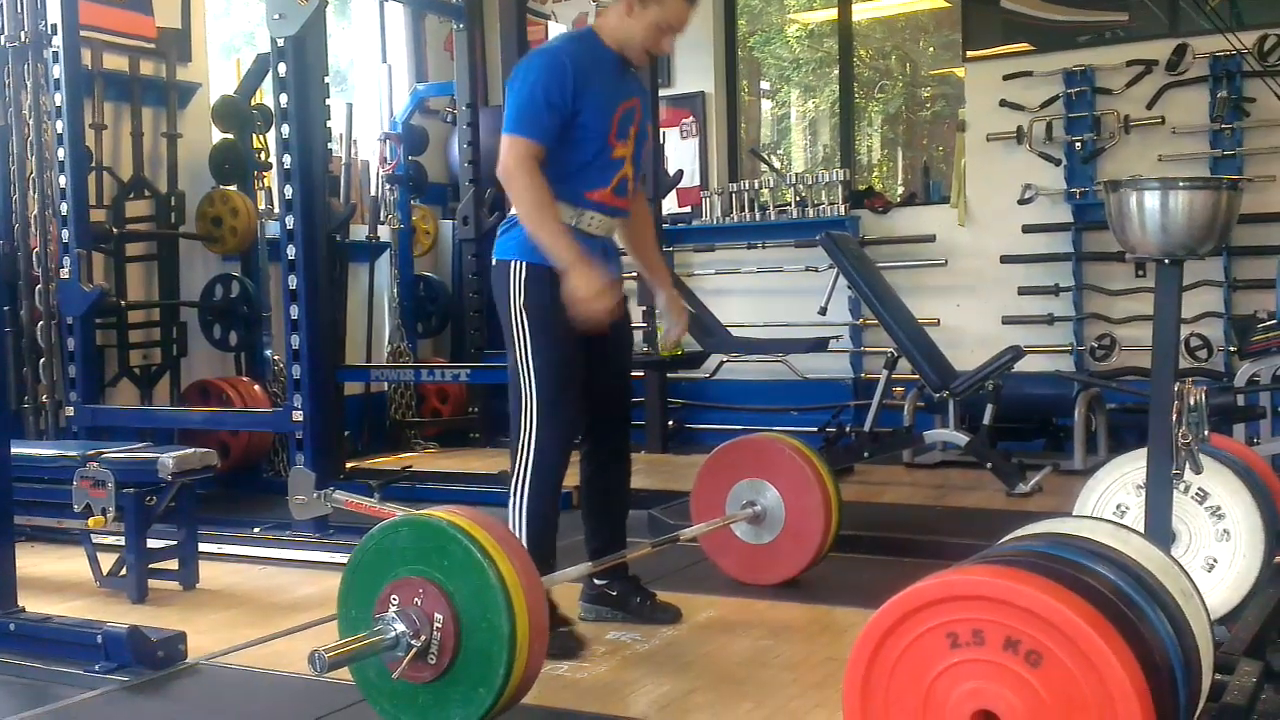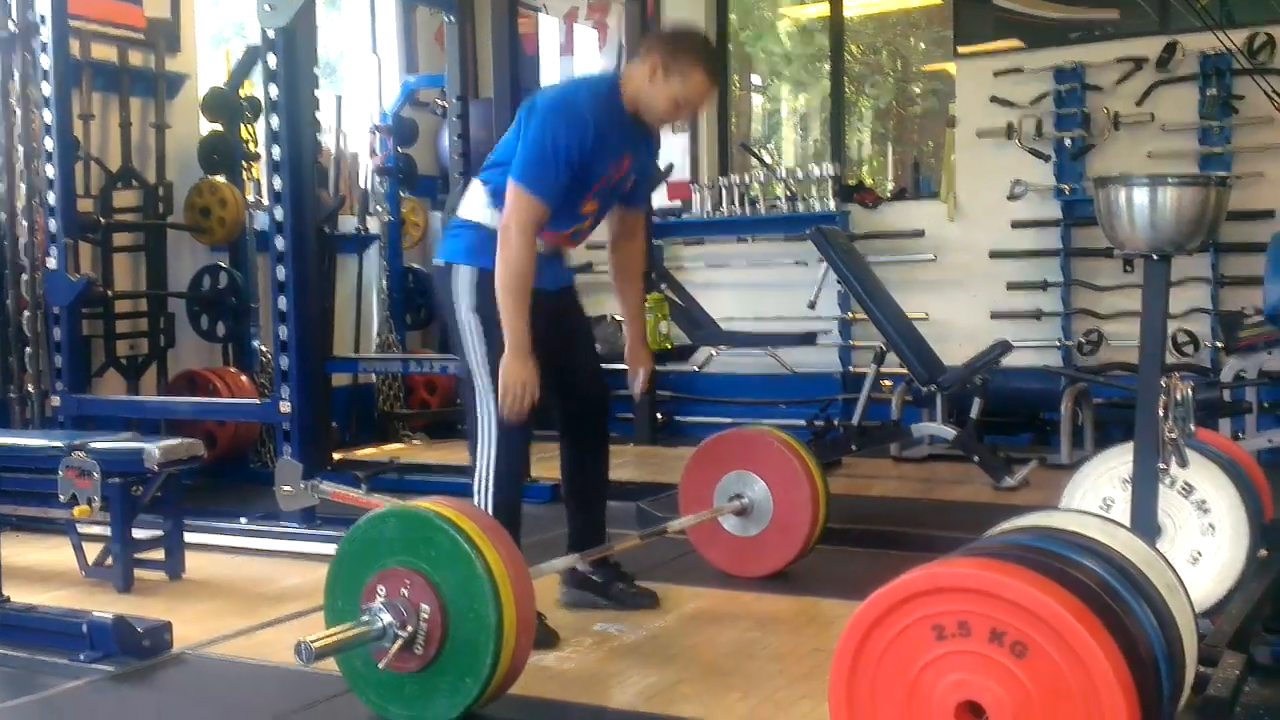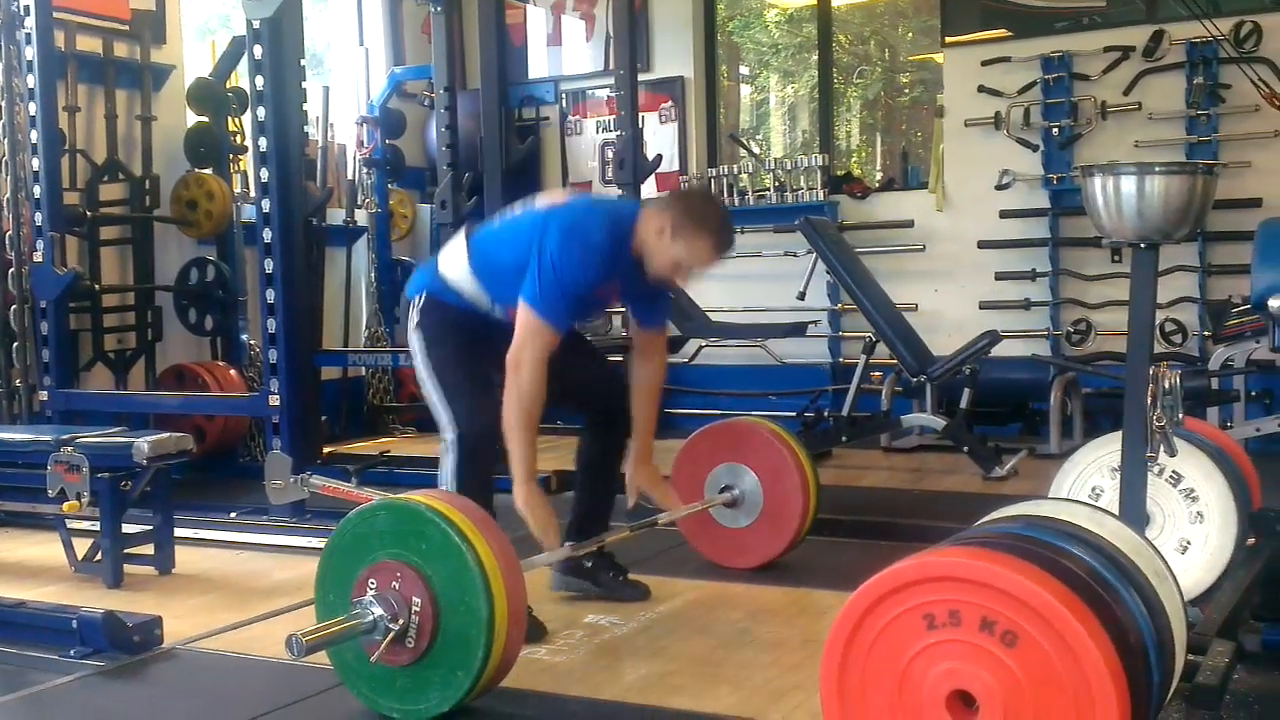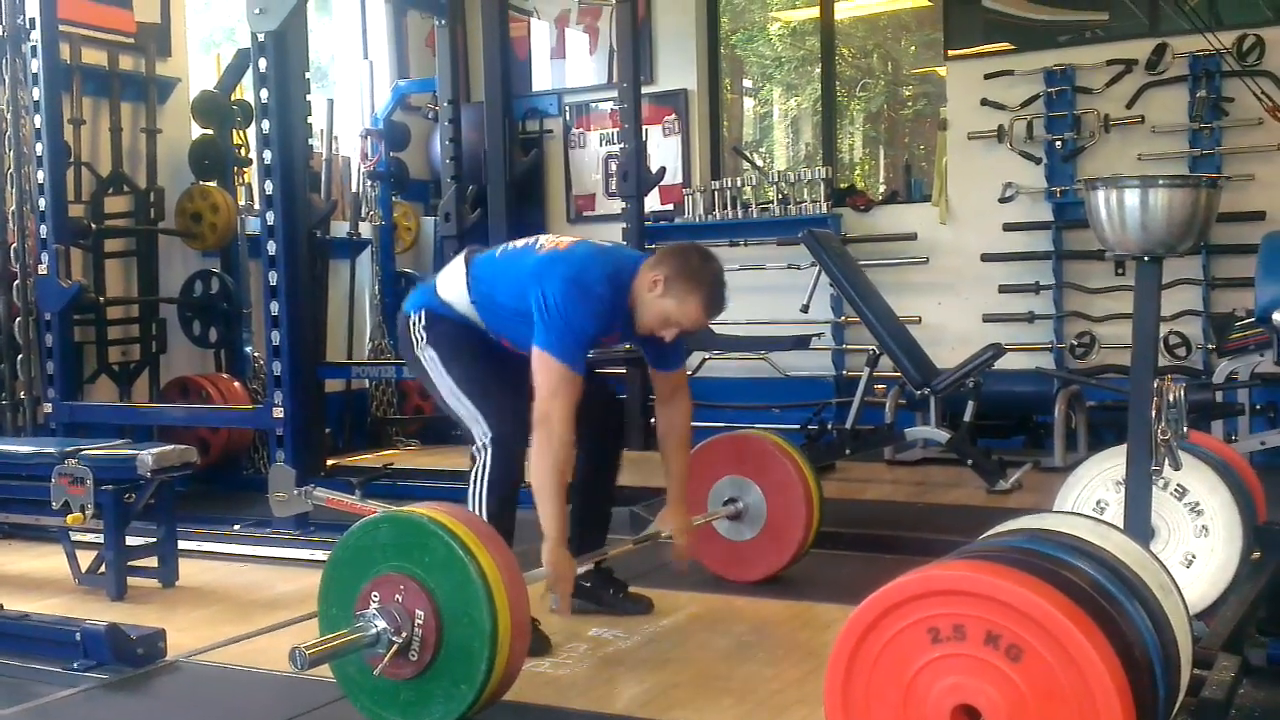
dt=0.3s
person 1, frame 1
left shoulder: (633, 86)
right shoulder: (558, 63)
right elbow: (515, 167)
left wrist: (662, 284)
right wrist: (573, 266)
left hip: (597, 272)
right hip: (541, 267)
left knee: (610, 432)
right knee: (549, 429)
left ankle: (608, 581)
person 1, frame 2
left shoulder: (641, 133)
right shoulder: (569, 112)
left elbow: (627, 236)
right elbow: (516, 230)
left wrist: (636, 335)
right wrist: (516, 350)
left hip: (546, 271)
right hip: (481, 264)
left knee: (589, 407)
right knee: (505, 418)
left ankle: (589, 570)
person 1, frame 3
left shoulder: (648, 255)
right shoulder: (580, 238)
left elbow: (647, 356)
right elbow: (524, 364)
left wrist: (641, 459)
right wrist: (526, 486)
left hip: (511, 316)
right hip: (445, 305)
left knee: (608, 401)
right knee: (473, 429)
left ankle: (582, 556)
person 1, frame 4
left shoulder: (663, 297)
right shoulder: (580, 289)
left elbow: (673, 399)
right elbow: (550, 417)
left wrist: (677, 504)
right wrist: (554, 544)
left hip: (504, 329)
right hip: (441, 318)
left knee: (604, 418)
right knee: (503, 432)
left ankle: (582, 574)
